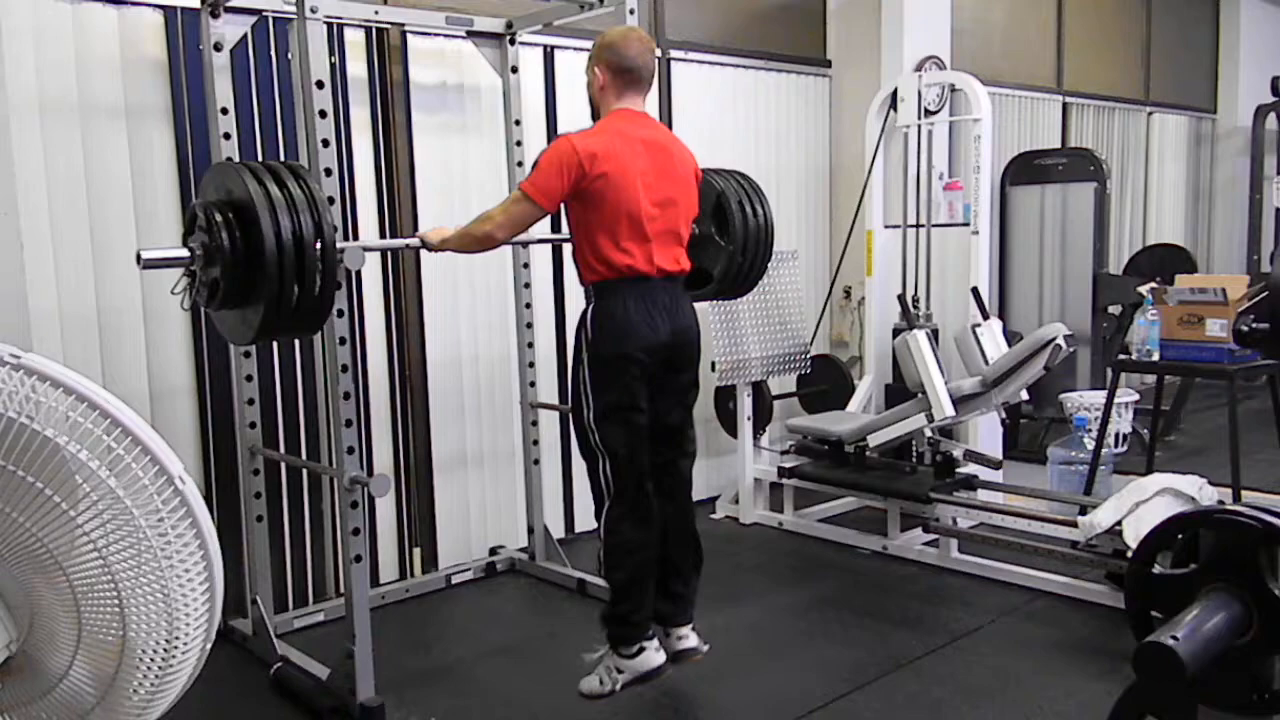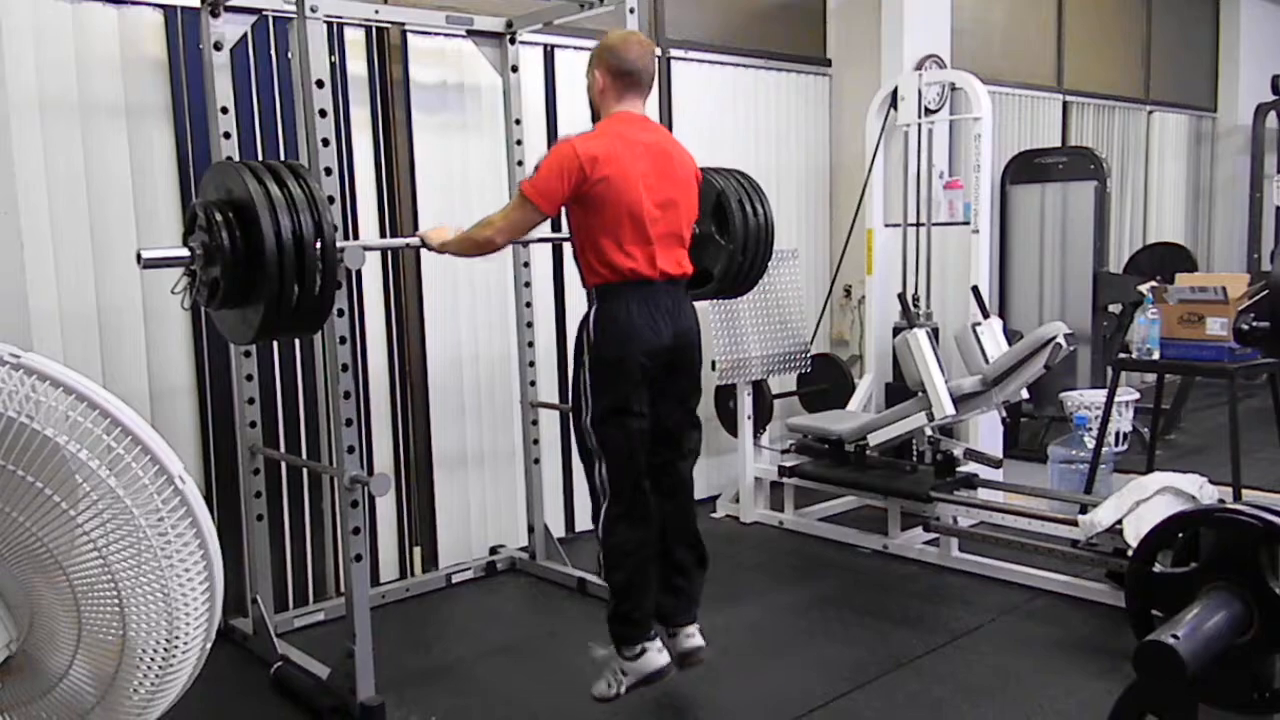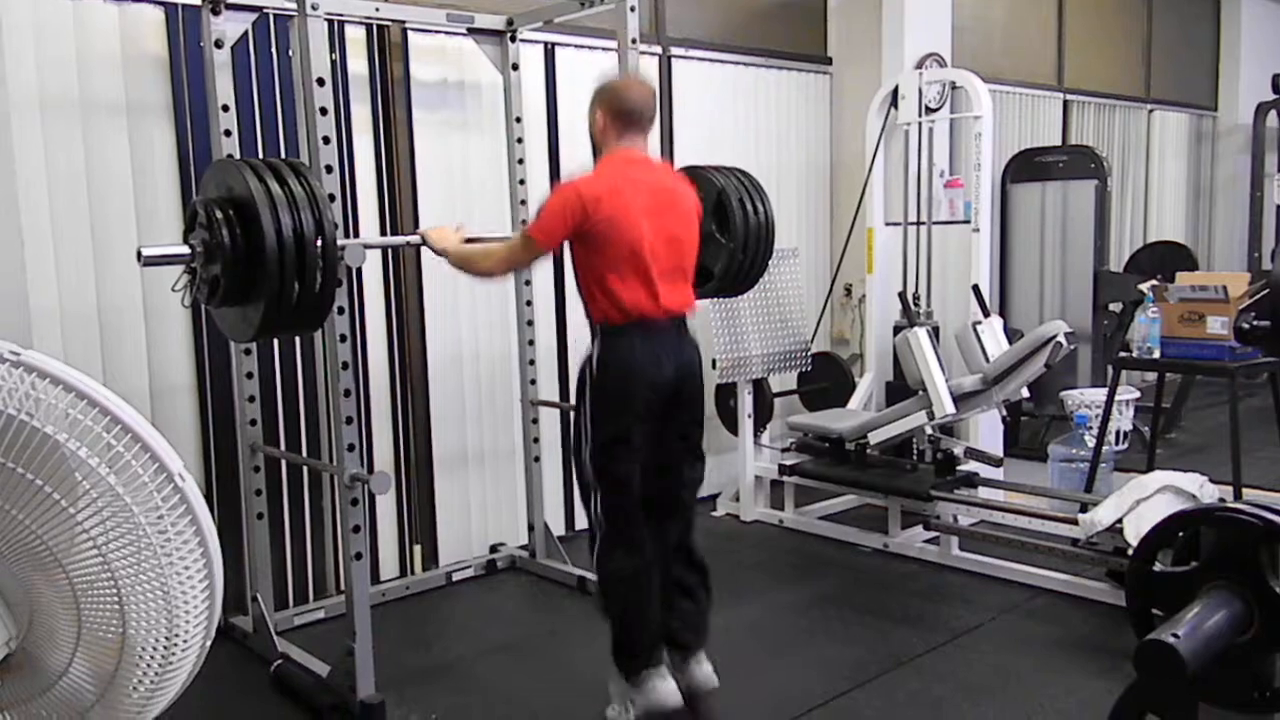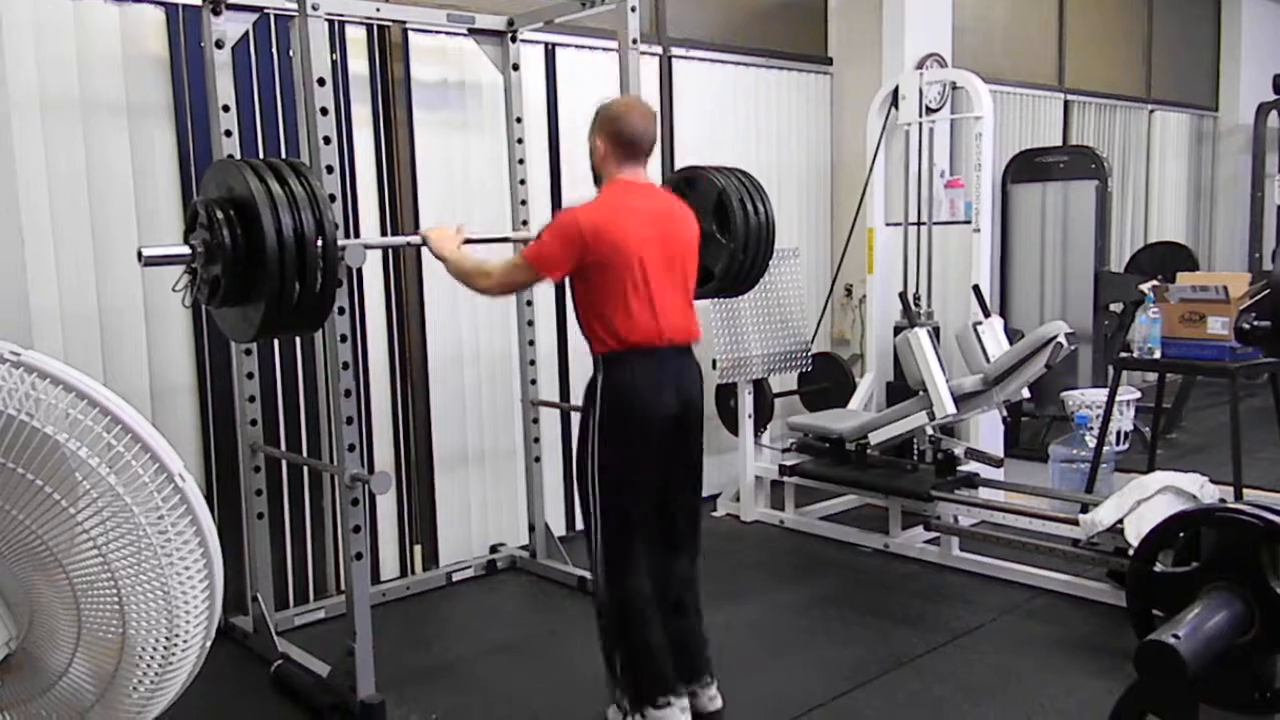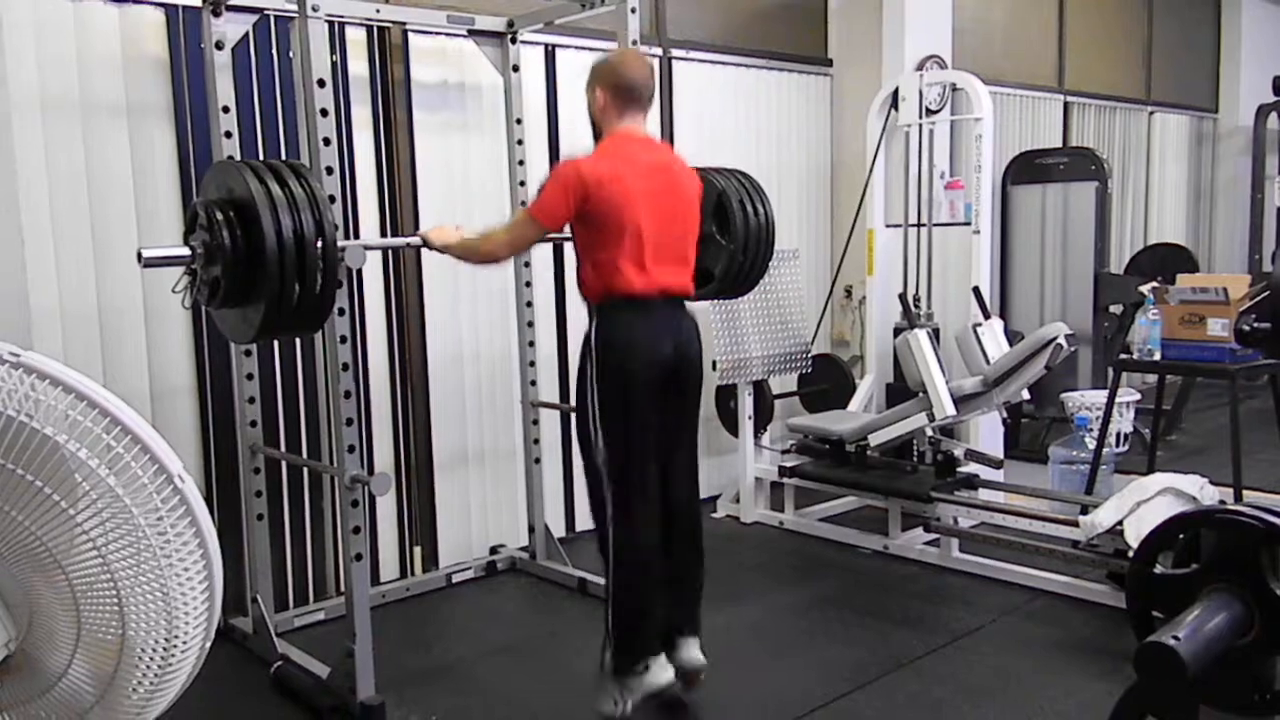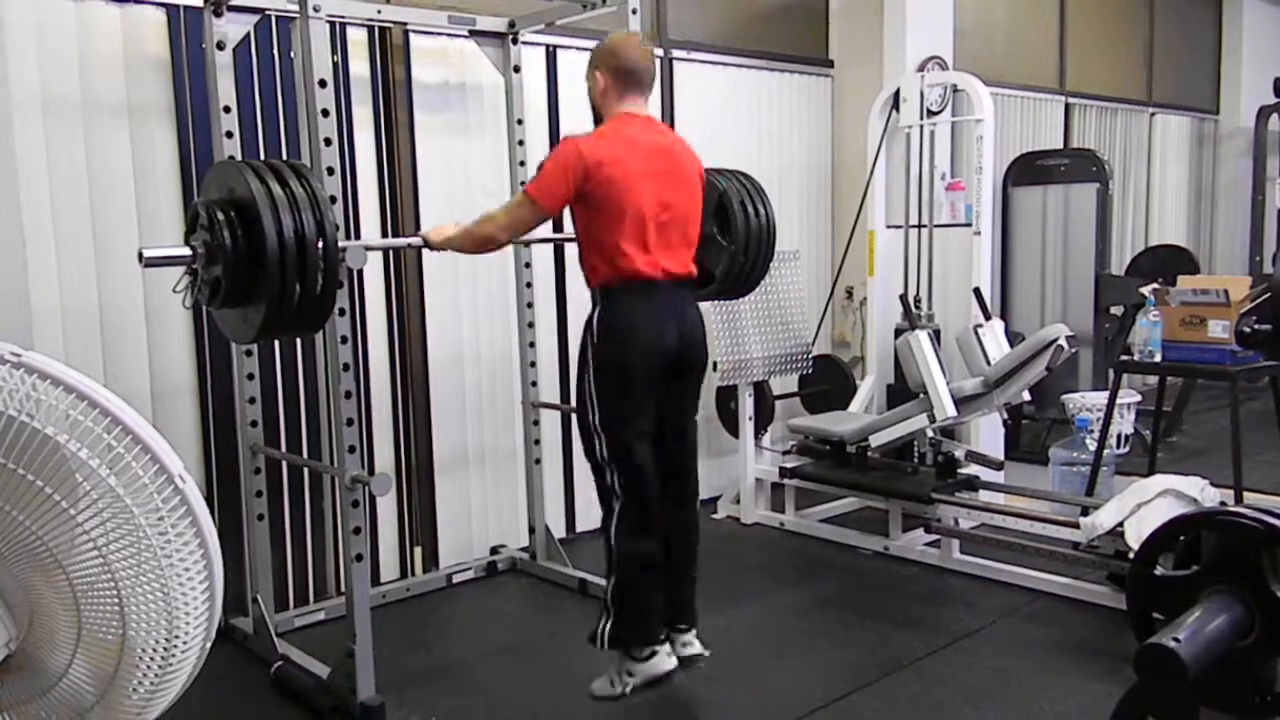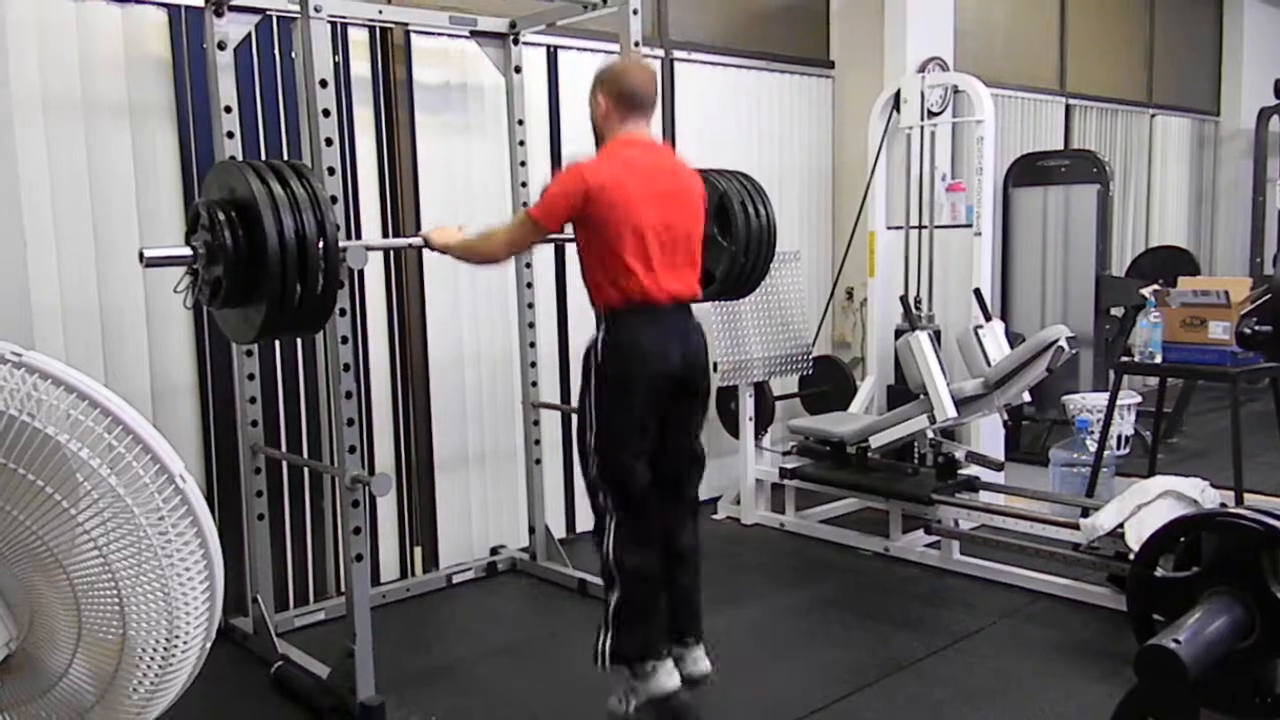
dt=0.1s
person 1, frame 1
left shoulder: (580, 150)
right shoulder: (680, 154)
left elbow: (502, 227)
left wrist: (446, 240)
left hip: (618, 319)
right hip: (677, 314)
left knee: (622, 484)
right knee: (670, 475)
left ankle: (632, 642)
right ankle: (676, 621)
person 1, frame 2
left shoulder: (581, 153)
right shoulder: (680, 156)
left elbow: (501, 232)
left wrist: (446, 242)
left hip: (620, 321)
right hip: (679, 316)
left knee: (620, 485)
right knee: (672, 475)
left ankle: (636, 643)
right ankle: (681, 620)
person 1, frame 3
left shoulder: (582, 194)
right shoulder: (683, 193)
left elbow: (501, 262)
left wrist: (449, 249)
left hip: (625, 359)
right hip: (680, 353)
left knee: (620, 522)
right knee: (670, 512)
right ankle: (687, 654)
person 1, frame 4
left shoulder: (586, 221)
right shoulder: (683, 217)
left elbow: (502, 281)
left wrist: (450, 254)
left hip: (628, 387)
right hip: (684, 380)
left knee: (621, 550)
right knee: (673, 542)
person 1, frame 5
left shoulder: (585, 172)
right shoulder: (684, 172)
left elbow: (505, 245)
left wrist: (450, 243)
left hip: (623, 338)
right hip: (680, 333)
left knee: (625, 504)
right knee: (675, 494)
left ankle: (639, 662)
right ankle: (682, 637)
person 1, frame 6
left shoulder: (585, 153)
right shoulder: (685, 156)
left elbow: (502, 229)
left wrist: (447, 240)
left hip: (625, 323)
right hip: (684, 318)
left knee: (629, 487)
right knee: (674, 482)
left ankle: (640, 644)
right ankle: (679, 625)
person 1, frame 7
left shoulder: (589, 176)
right shoulder: (689, 179)
left elbow: (504, 244)
left wrist: (449, 243)
left hip: (629, 346)
right hip: (687, 342)
left knee: (624, 505)
right knee: (673, 505)
left ankle: (647, 662)
right ankle: (684, 642)
